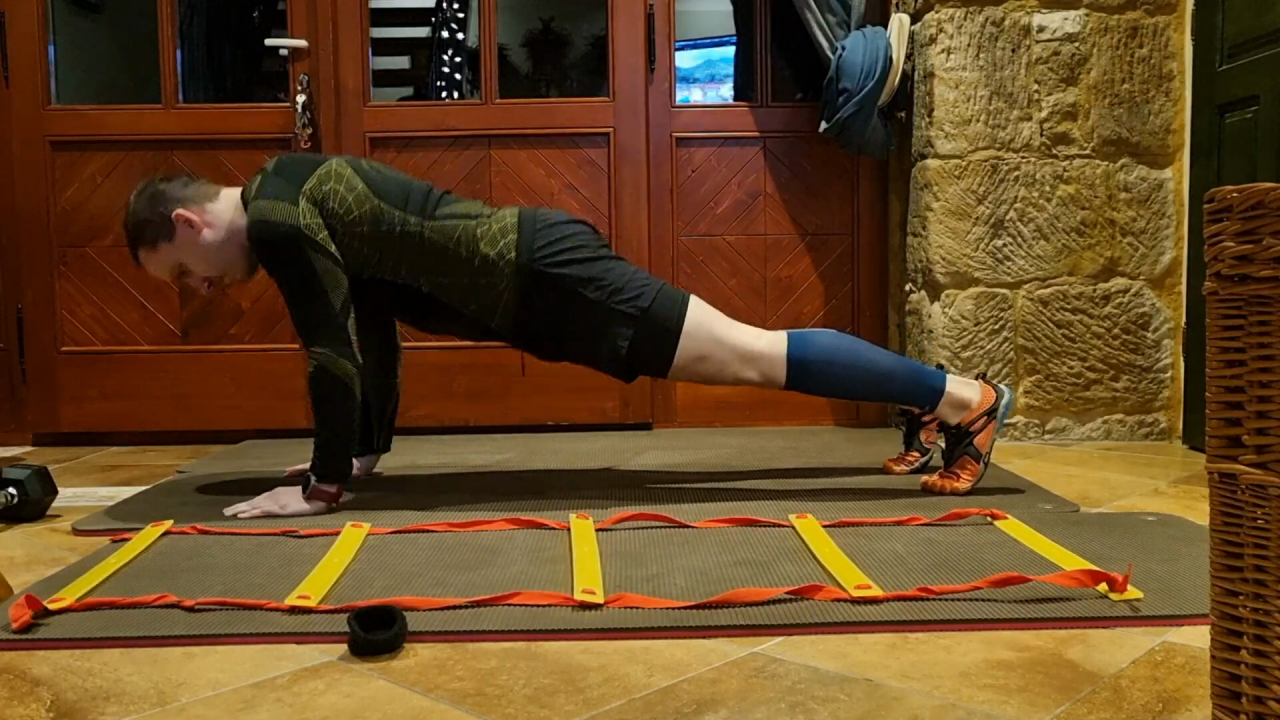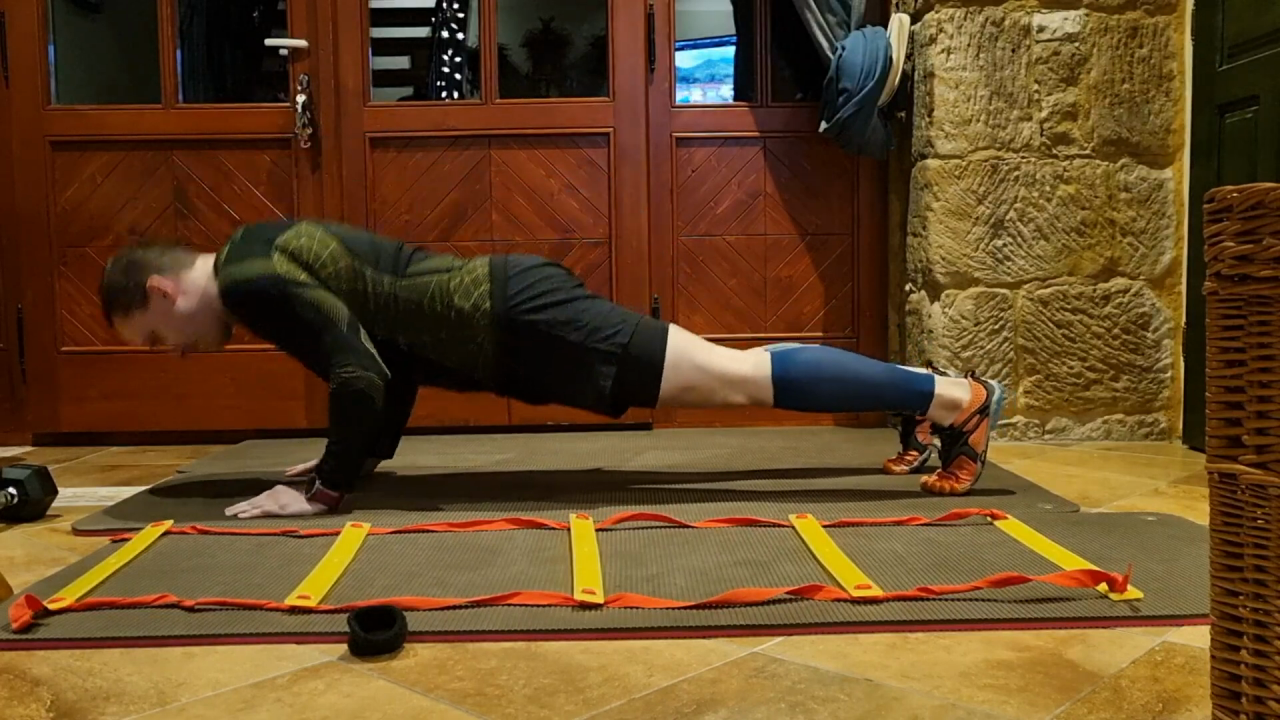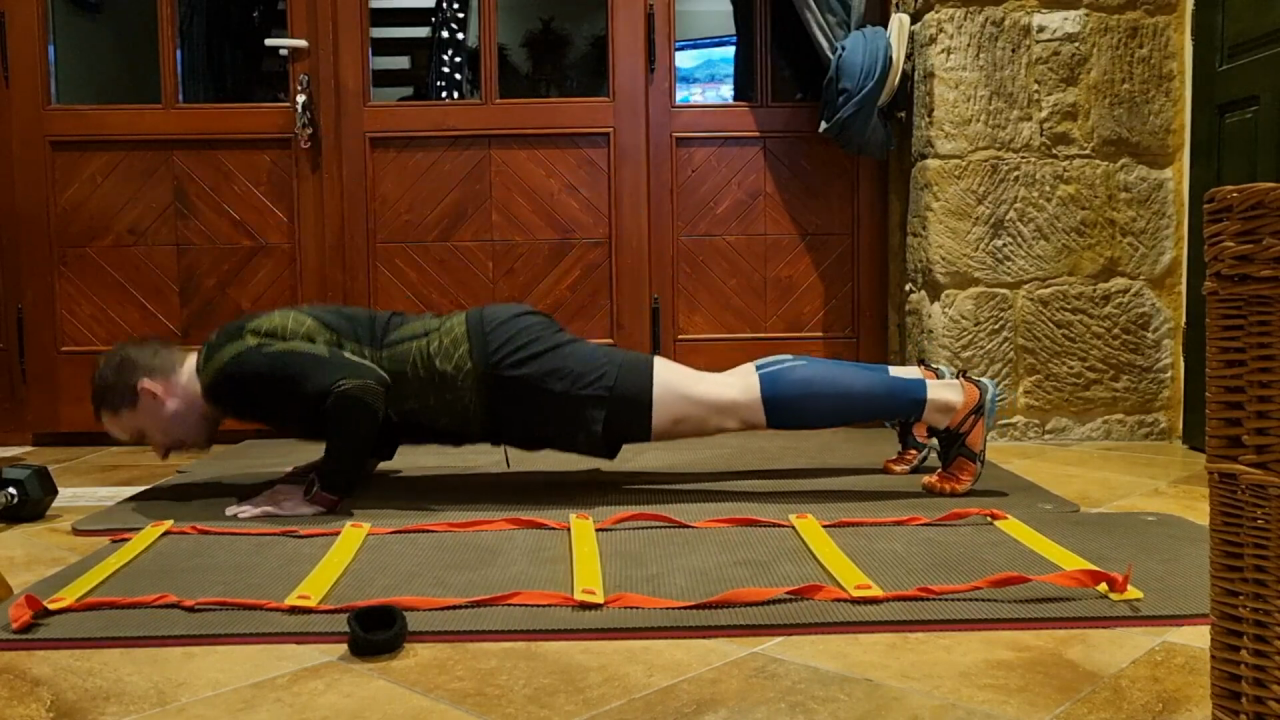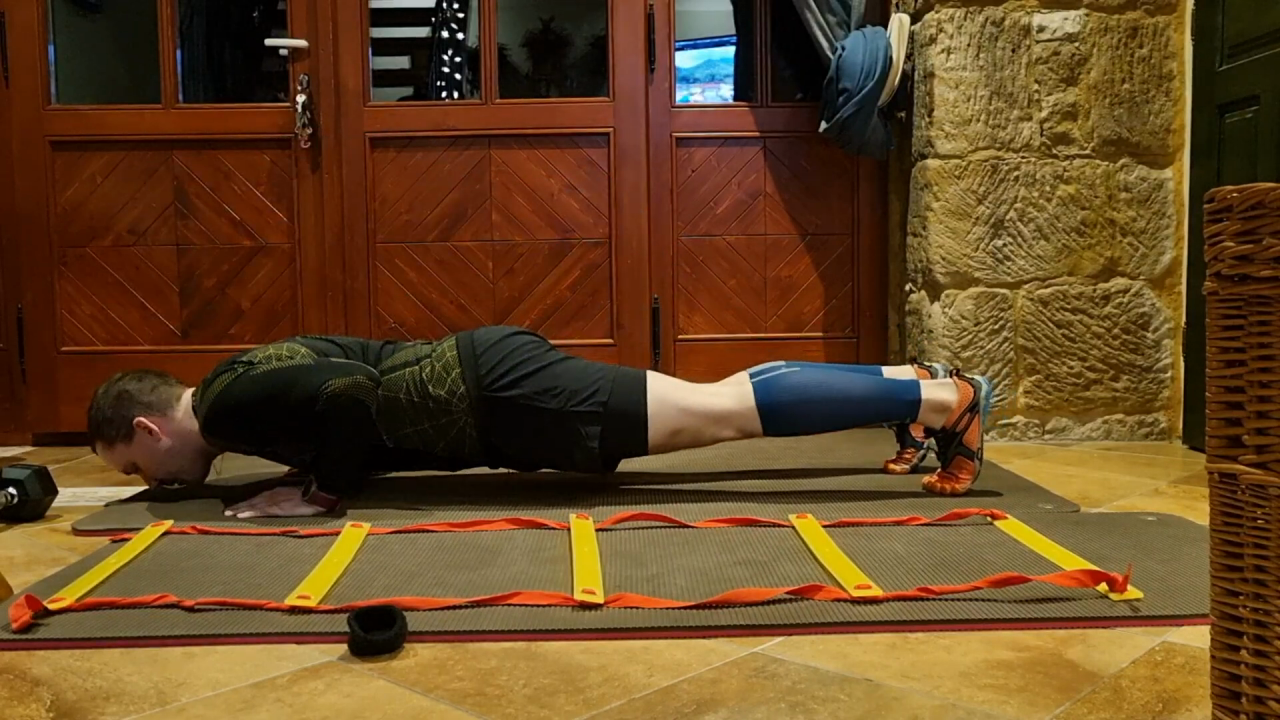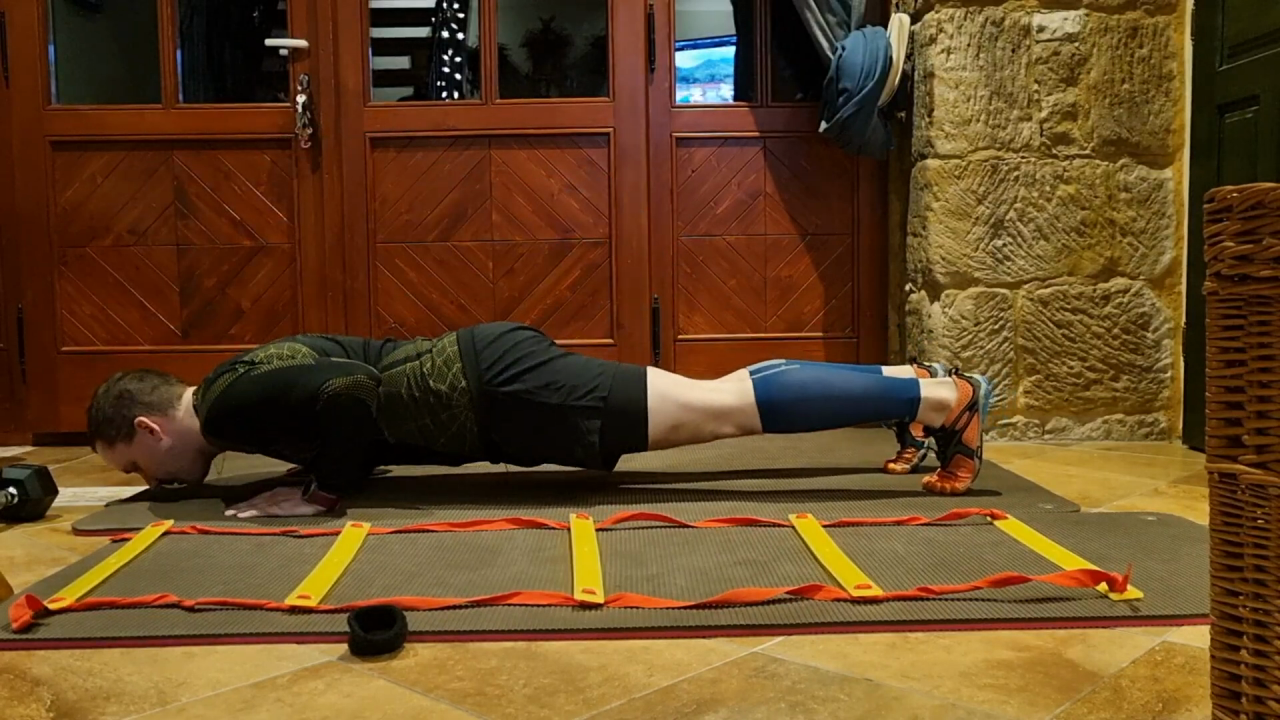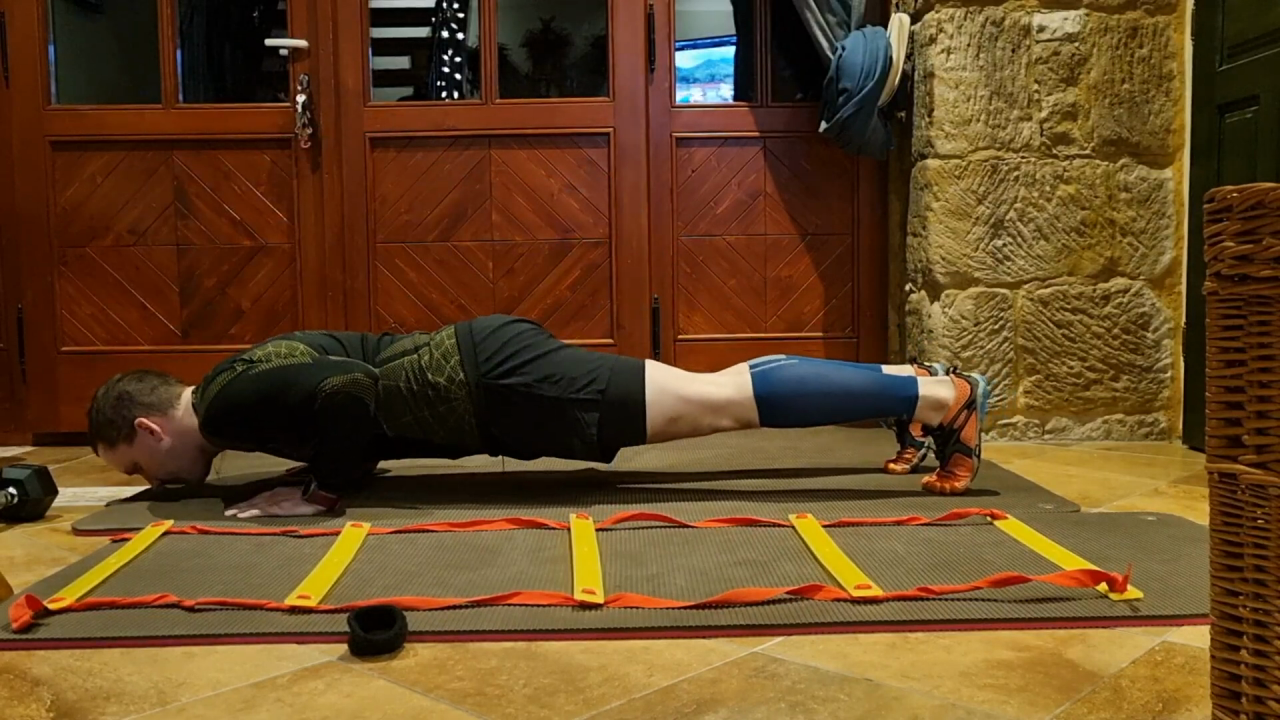
dt=0.3s
person 1, frame 1
left shoulder: (275, 220)
right shoulder: (295, 196)
left elbow: (336, 353)
right elbow: (375, 318)
left wrist: (322, 483)
right wrist: (365, 447)
left hip: (536, 274)
right hip: (528, 262)
left knee: (749, 357)
right knee: (747, 355)
left ankle: (965, 398)
right ankle: (930, 399)
person 1, frame 2
left shoulder: (248, 280)
right shoulder: (269, 254)
left elbow: (358, 374)
left wrist: (326, 486)
right wrist: (361, 453)
left hip: (514, 322)
right hip: (508, 302)
left knee: (735, 380)
right knee: (733, 374)
left ankle: (953, 397)
right ankle: (921, 393)
person 1, frame 3
left shoulder: (231, 370)
right shoulder: (249, 349)
left elbow: (357, 386)
left wrist: (324, 489)
right wrist: (342, 461)
left hip: (498, 370)
right hip: (487, 350)
left knee: (725, 403)
right knee: (722, 394)
left ankle: (948, 399)
right ankle: (914, 384)
person 1, frame 4
left shoulder: (227, 402)
right shoulder: (246, 382)
left elbow: (348, 386)
left wrist: (322, 489)
right wrist: (329, 463)
left hip: (492, 393)
right hip: (484, 373)
left knee: (721, 415)
right knee: (717, 400)
left ankle: (943, 397)
right ankle: (911, 385)
person 1, frame 5
left shoulder: (230, 401)
right shoulder: (250, 382)
left elbow: (351, 389)
left wrist: (322, 488)
right wrist: (322, 461)
left hip: (496, 387)
right hip: (485, 373)
left knee: (721, 409)
right knee: (718, 403)
left ankle: (942, 395)
right ankle: (915, 386)
person 1, frame 6
left shoulder: (228, 400)
right shoulder: (248, 380)
left elbow: (349, 388)
left wrist: (323, 490)
right wrist: (327, 463)
left hip: (493, 380)
right hip: (486, 367)
left knee: (717, 403)
right knee: (716, 397)
left ankle: (939, 395)
right ankle: (913, 387)
